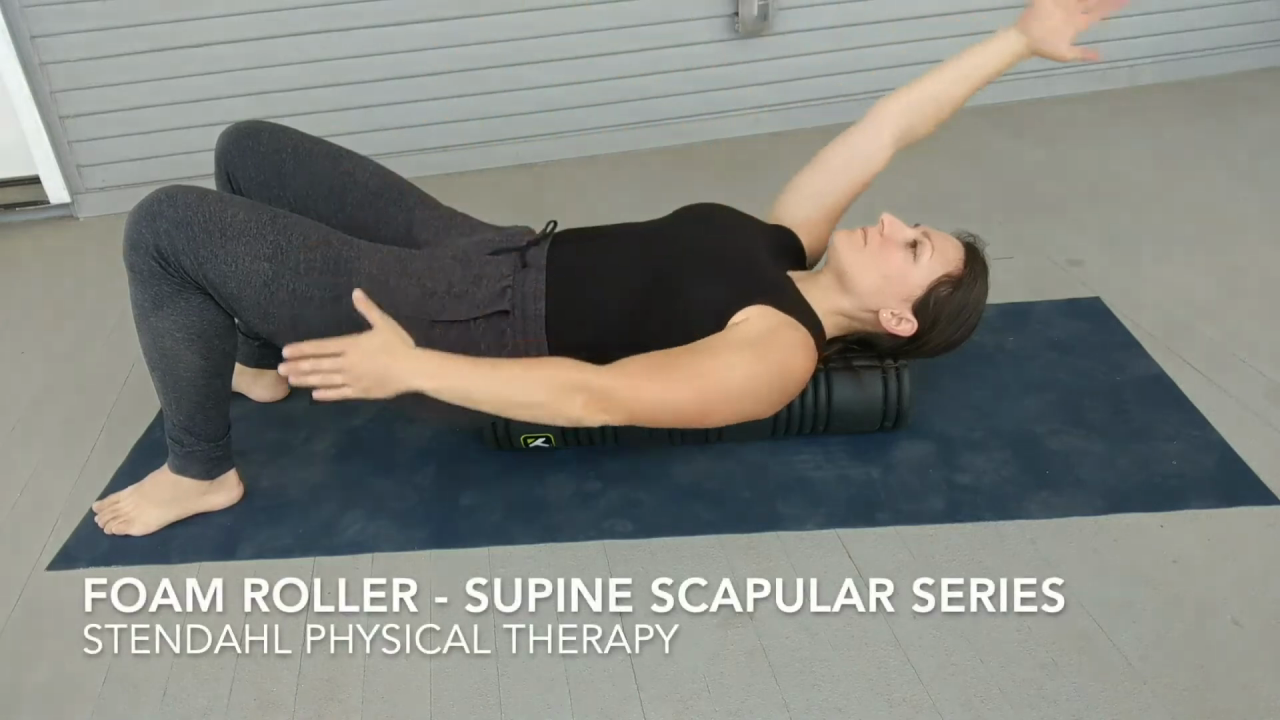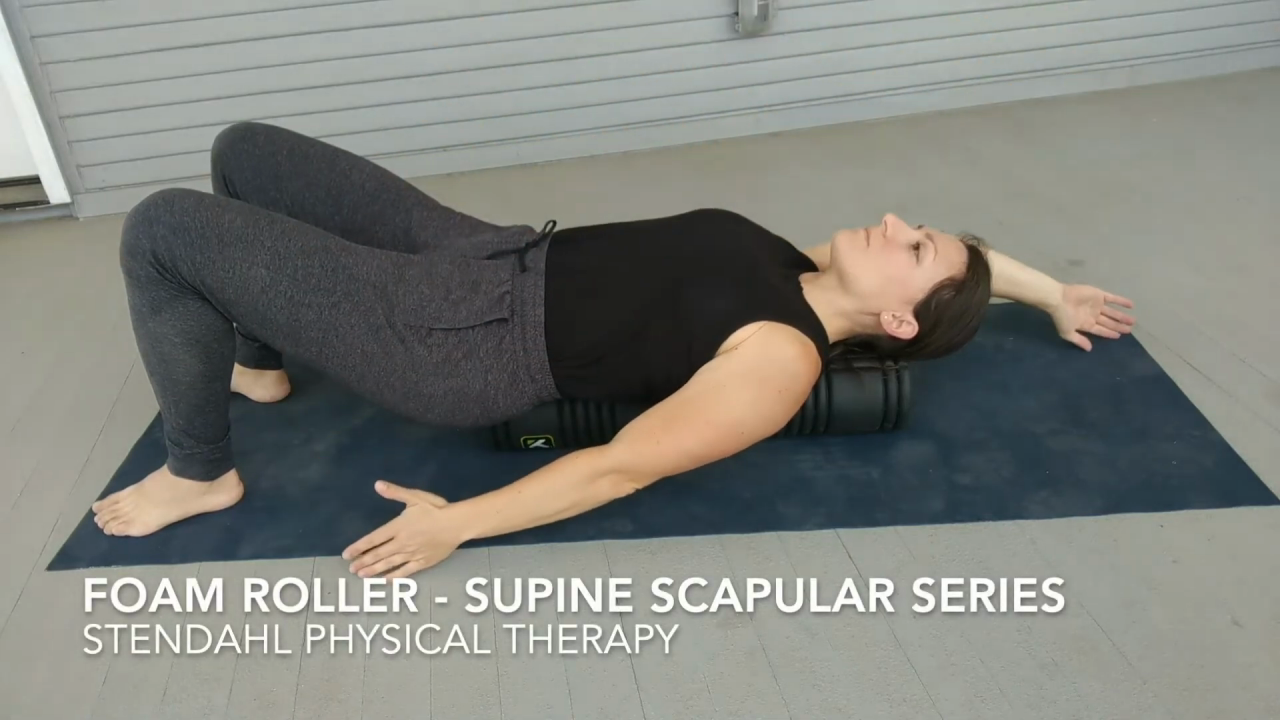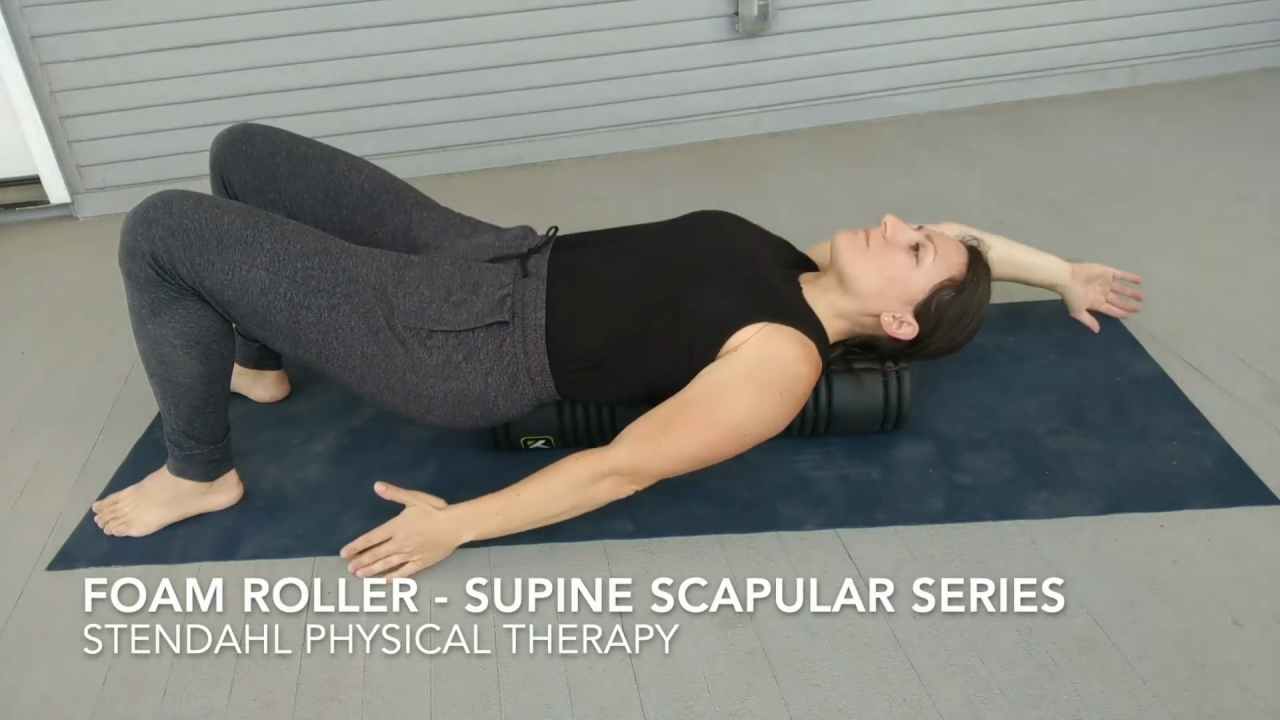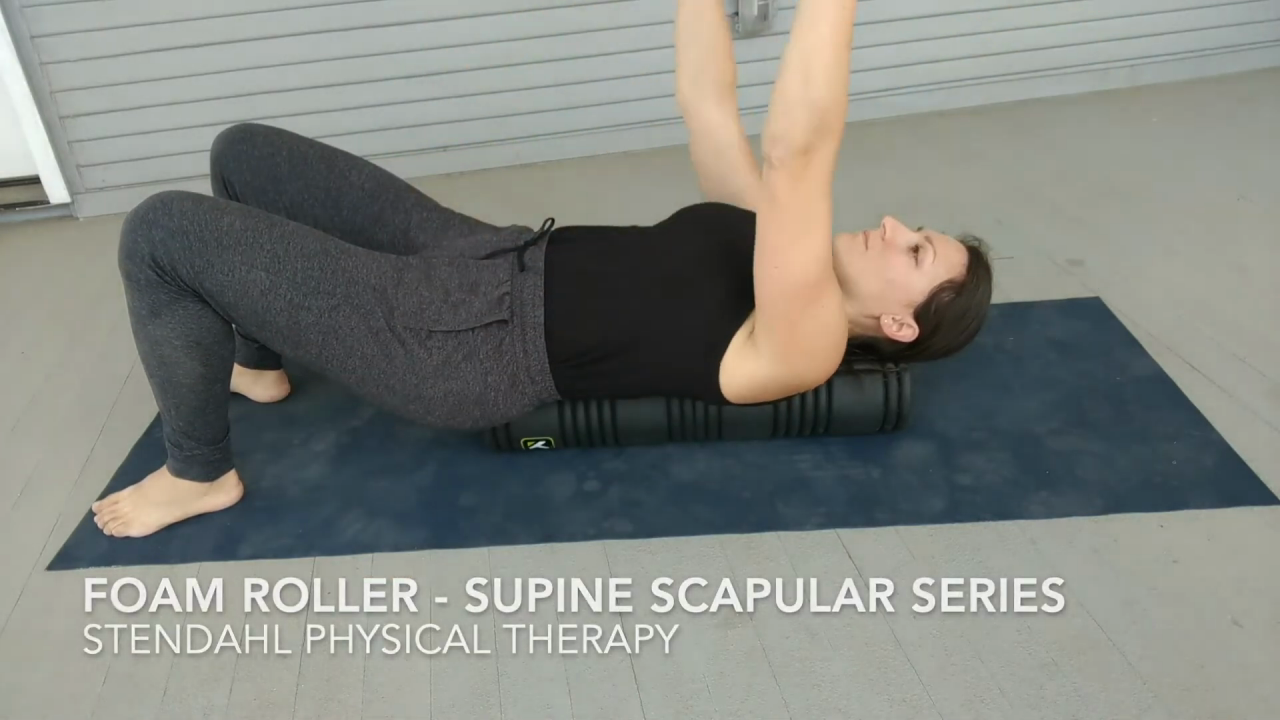
dt=1s
person 1, frame 1
left shoulder: (780, 354)
right shoulder: (800, 249)
left elbow: (598, 395)
right elbow: (881, 133)
left wrist: (415, 369)
left hip: (474, 325)
right hip: (497, 259)
left knee: (164, 226)
right knee: (249, 150)
left ankle: (201, 472)
right ankle: (260, 360)
person 1, frame 2
left shoulder: (780, 360)
right shoulder: (808, 273)
left elbow: (625, 467)
right elbow: (949, 239)
left wrist: (455, 522)
left hip: (468, 345)
right hip: (496, 259)
left knee: (161, 228)
right knee: (245, 151)
left ankle: (199, 472)
right ankle: (254, 361)
person 1, frame 3
left shoulder: (782, 364)
right shoulder: (813, 270)
left elbow: (619, 469)
right elbow: (943, 225)
left wrist: (450, 525)
left hip: (470, 349)
right hip: (499, 262)
left knee: (161, 229)
right knee: (242, 151)
left ankle: (198, 476)
right ankle: (251, 361)
person 1, frame 4
left shoulder: (805, 344)
right shoulder: (771, 244)
left elbow: (801, 149)
right elbow: (714, 112)
left hip: (472, 345)
right hip: (490, 260)
left knee: (158, 230)
right knee: (244, 152)
left ankle: (200, 473)
right ankle: (258, 362)
